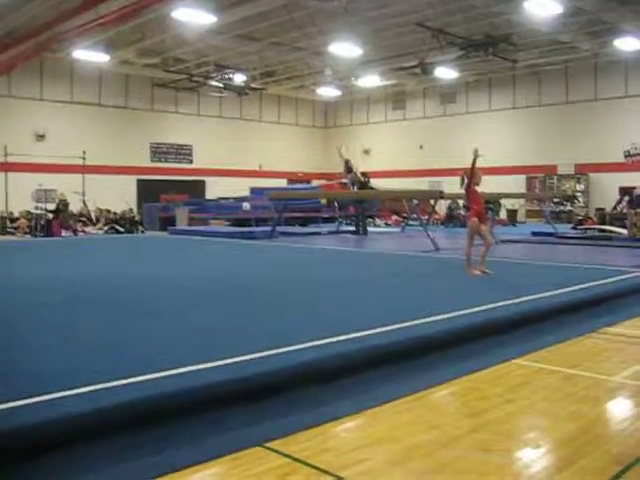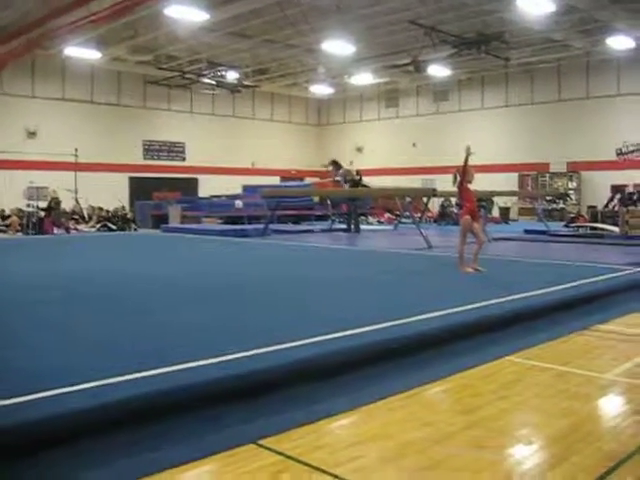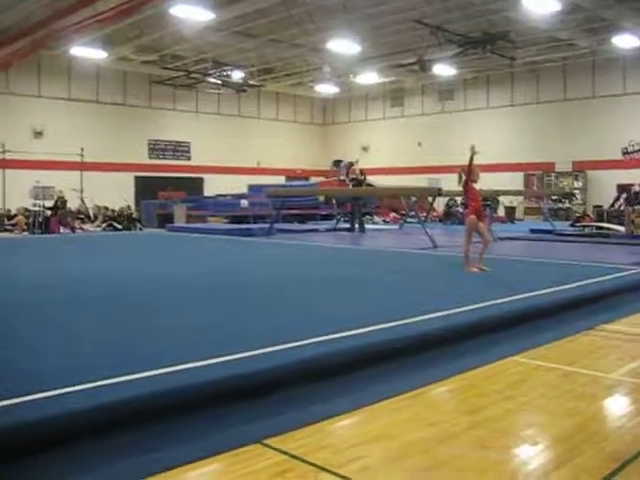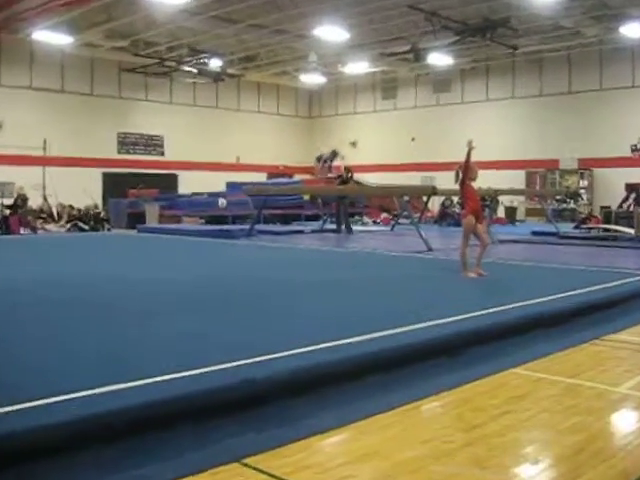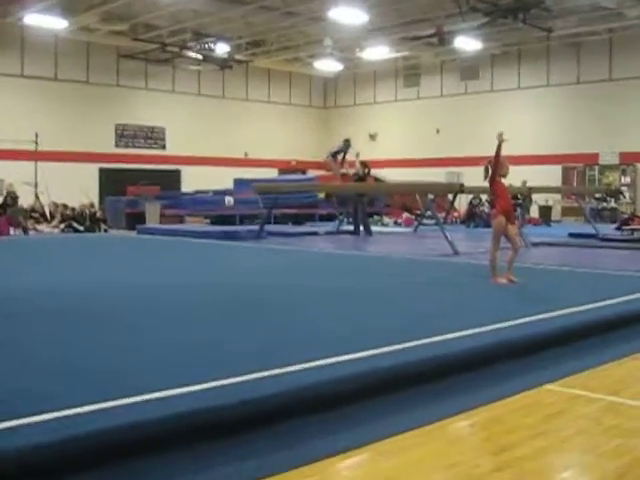
dt=0.2s
person 1, frame 1
left shoulder: (476, 191)
right shoulder: (468, 188)
left elbow: (482, 207)
right elbow: (471, 171)
left wrist: (486, 221)
right wrist: (474, 158)
left hip: (479, 218)
right hip: (473, 218)
left knee: (489, 242)
right knee: (470, 244)
left ankle: (481, 266)
right ankle: (470, 268)
person 1, frame 2
left shoulder: (468, 189)
right shoulder: (461, 186)
left elbow: (474, 205)
right elbow: (463, 170)
left wrist: (479, 219)
right wrist: (467, 156)
left hip: (472, 216)
right hip: (465, 215)
left knee: (481, 240)
right knee: (463, 242)
left ankle: (473, 263)
right ankle: (462, 266)
person 1, frame 3
left shoulder: (473, 188)
right shoulder: (466, 186)
left elbow: (479, 205)
right elbow: (469, 168)
left wrist: (484, 218)
right wrist: (472, 155)
left hip: (477, 216)
right hip: (471, 215)
left knee: (487, 239)
right knee: (468, 241)
left ankle: (479, 263)
right ankle: (468, 265)
person 1, frame 4
left shoulder: (471, 187)
right shoulder: (463, 184)
left elbow: (477, 205)
right elbow: (465, 166)
left wrist: (482, 220)
right wrist: (469, 150)
left hip: (475, 217)
right hip: (468, 216)
left knee: (485, 242)
right knee: (465, 244)
left ankle: (477, 268)
right ankle: (465, 270)
person 1, frame 5
left shoulder: (502, 185)
right shoulder: (493, 181)
left elbow: (508, 204)
right elbow: (496, 160)
left wrist: (513, 221)
right wrist: (499, 144)
left hip: (507, 217)
right hip: (499, 216)
left knee: (516, 245)
right knee: (495, 248)
left ankle: (508, 273)
right ankle: (495, 276)
